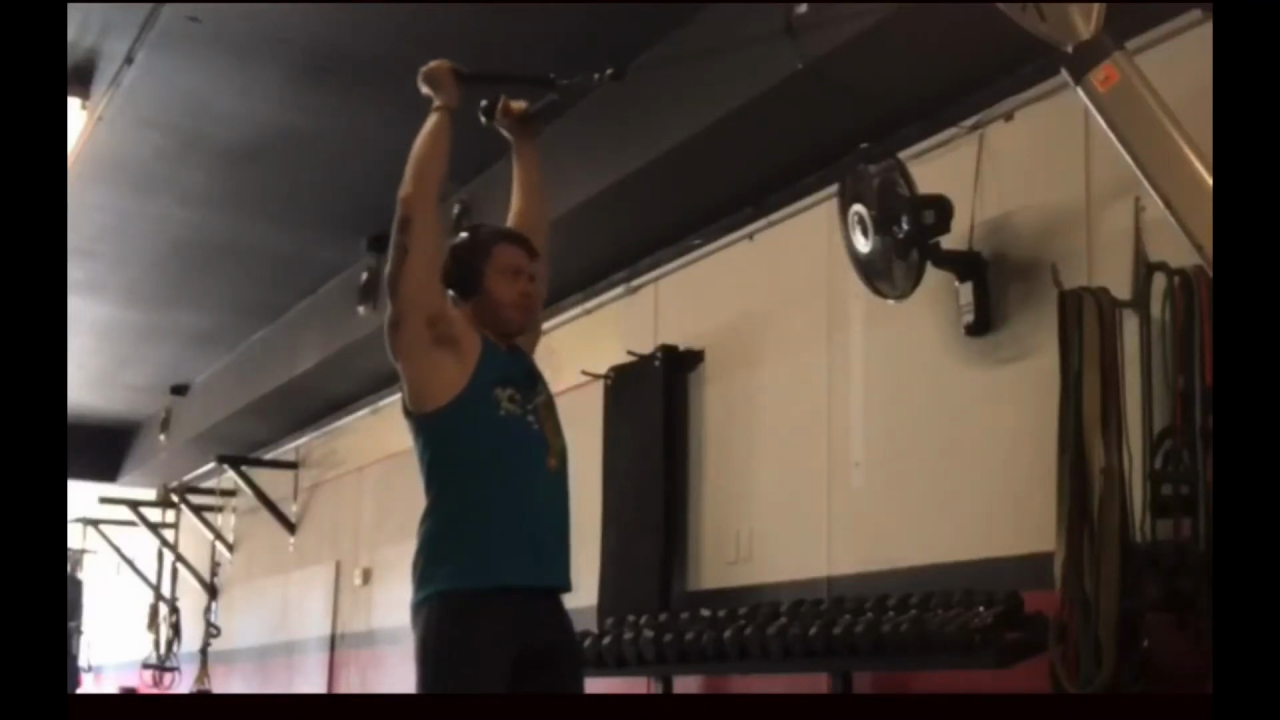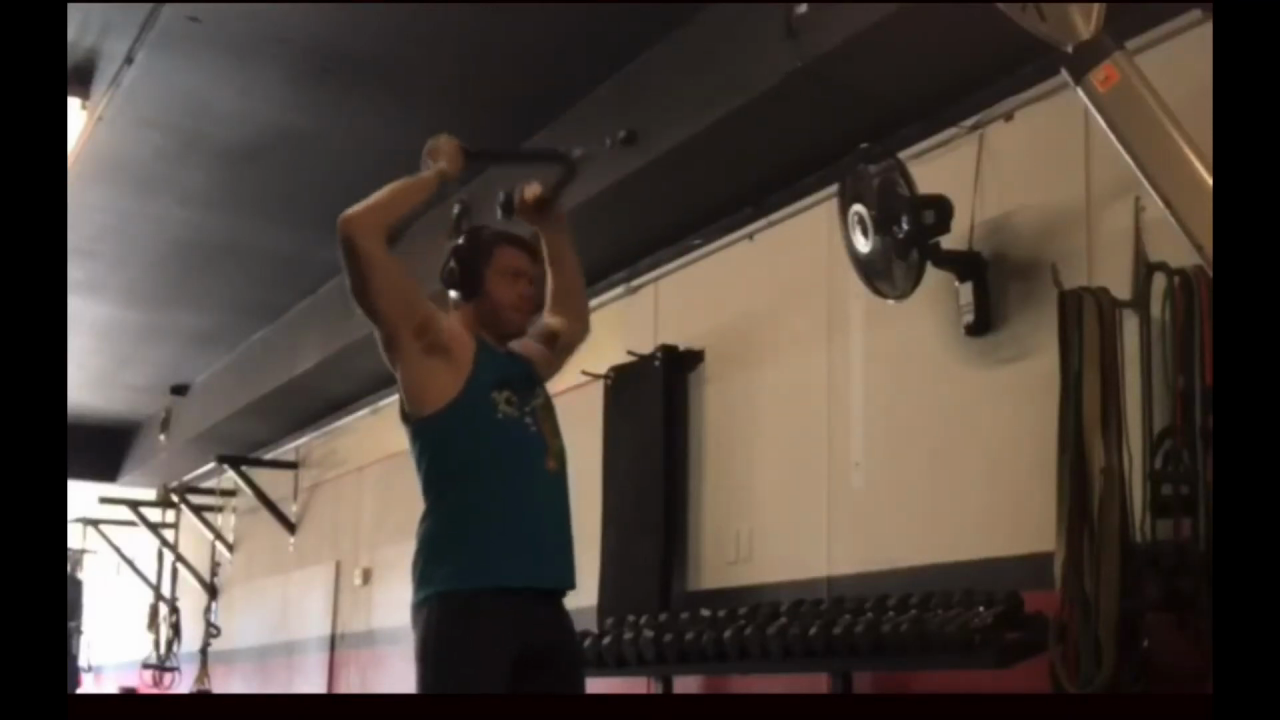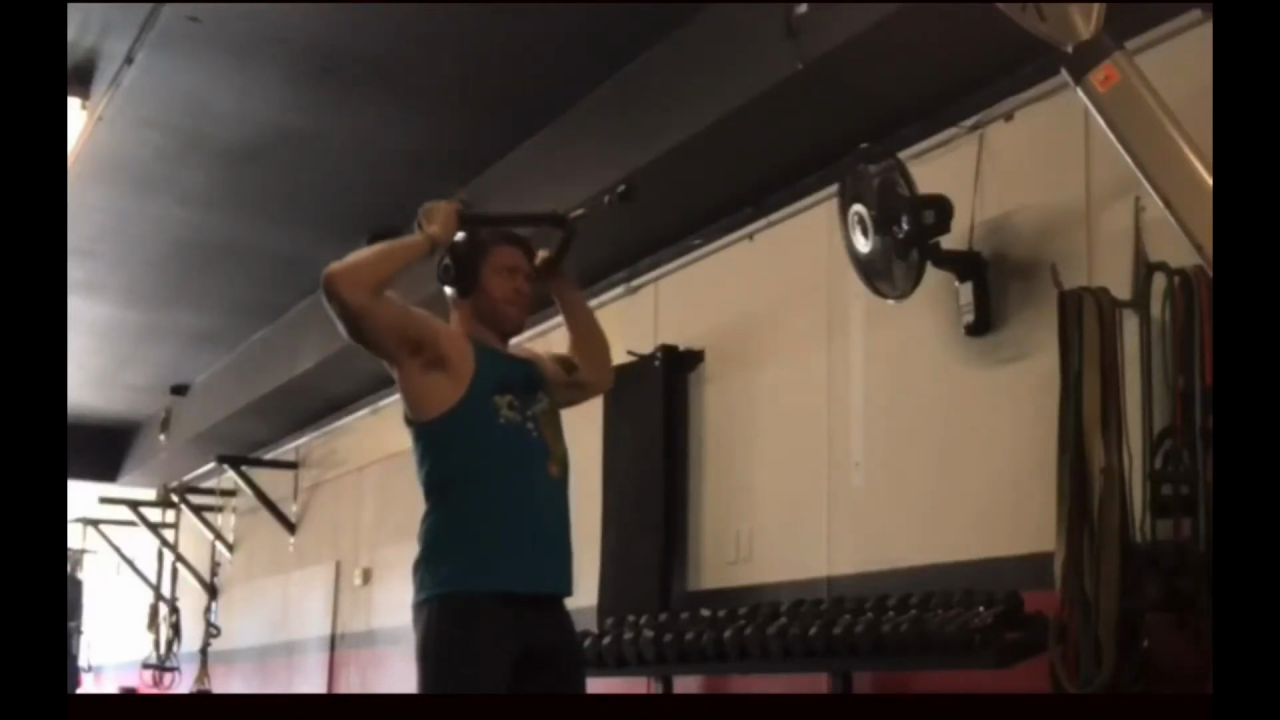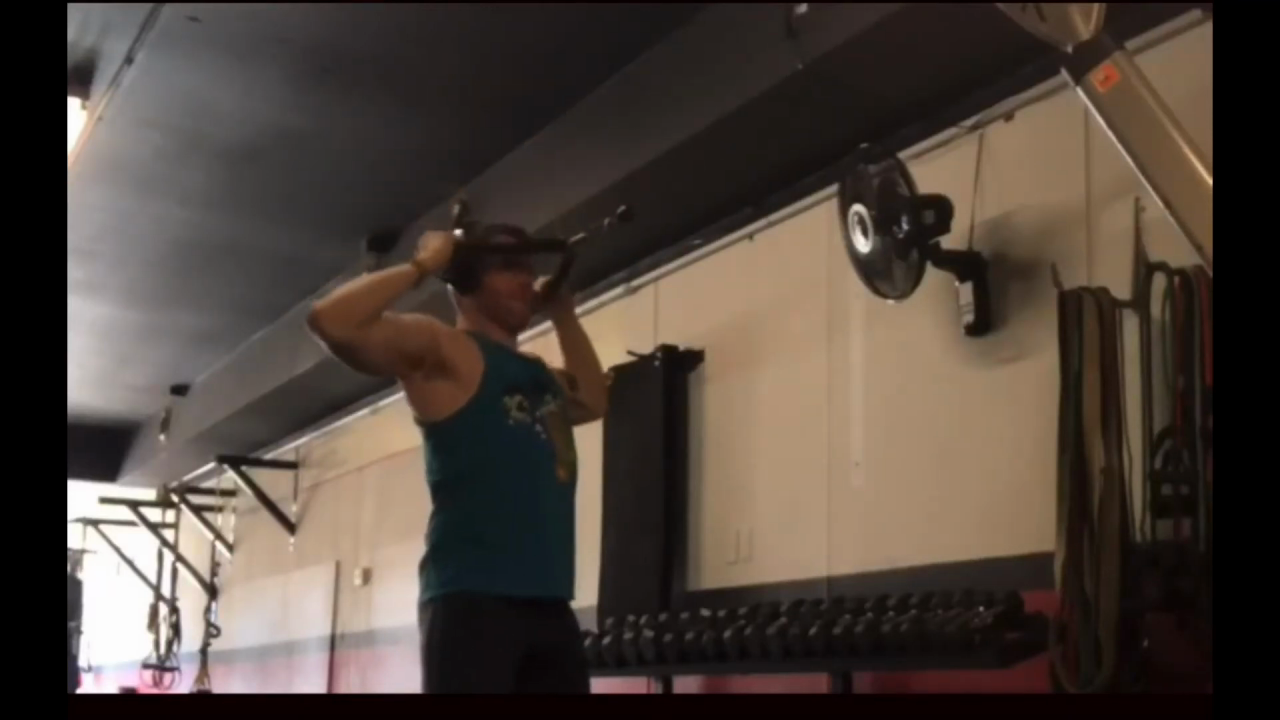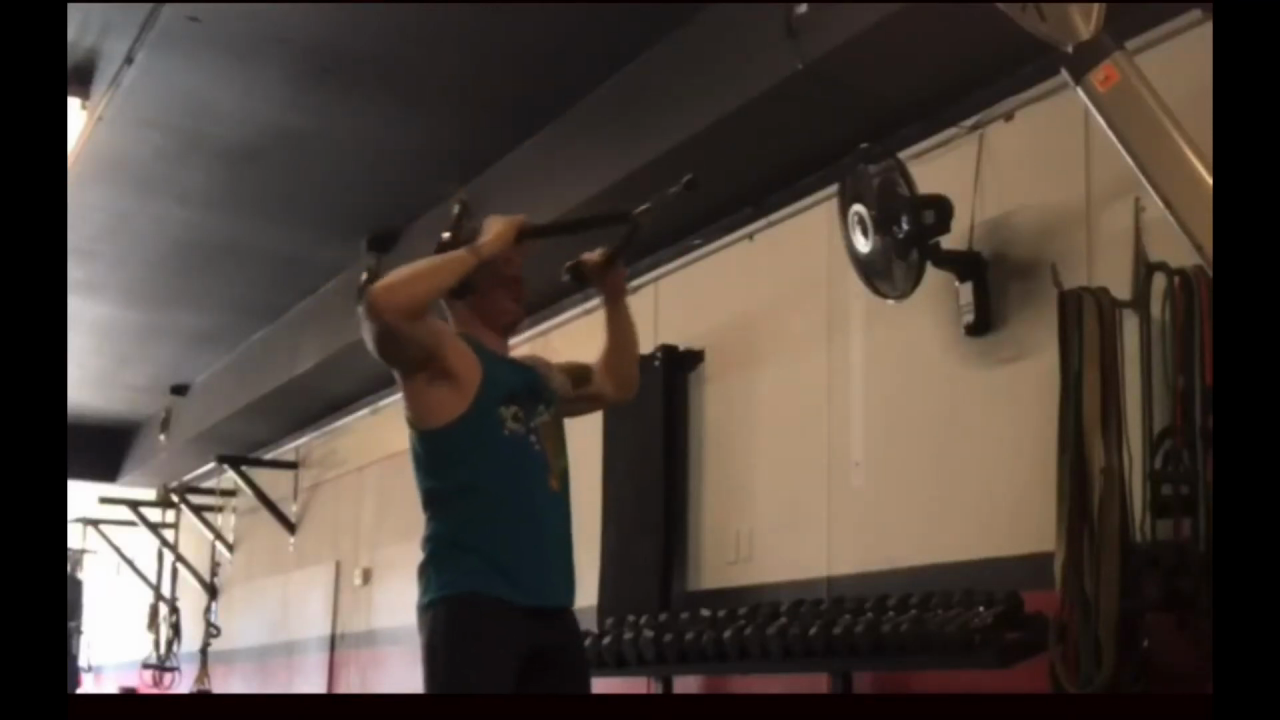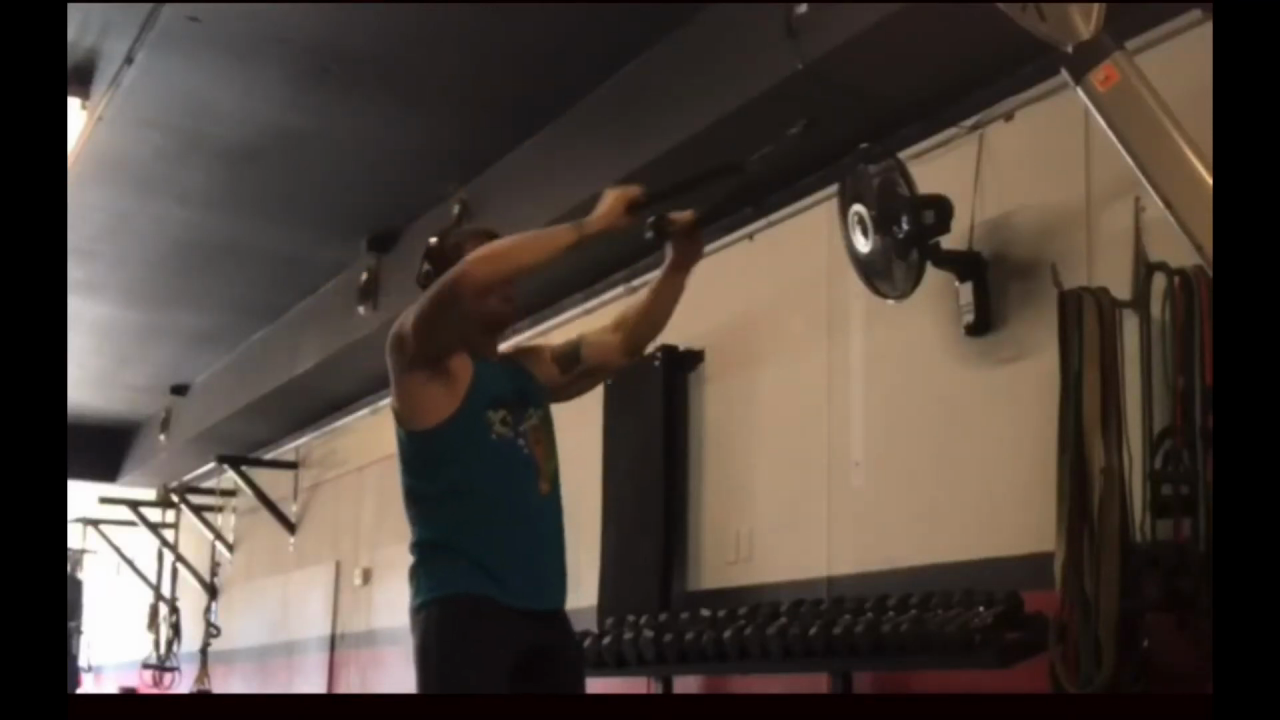
dt=0.3s
person 1, frame 1
left shoulder: (517, 353)
right shoulder: (436, 341)
left elbow: (531, 237)
right elbow: (415, 209)
left wrist: (523, 142)
right wrist: (443, 109)
left hip: (540, 602)
right hip: (465, 600)
person 1, frame 2
left shoulder: (526, 362)
right shoulder: (433, 343)
left elbow: (573, 316)
right elbow: (357, 233)
left wrist: (550, 222)
right wrist: (437, 174)
left hip: (542, 604)
right hip: (466, 600)
person 1, frame 3
left shoulder: (534, 371)
right shoulder: (434, 350)
left elbow: (598, 371)
right elbow: (344, 285)
left wrist: (561, 285)
right wrist: (432, 238)
left hip: (542, 606)
right hip: (467, 602)
person 1, frame 4
left shoulder: (538, 373)
right shoulder: (440, 348)
left elbow: (593, 399)
right elbow: (330, 320)
left wrist: (561, 313)
right wrist: (423, 264)
left hip: (548, 606)
right hip: (472, 601)
person 1, frame 5
left shoulder: (537, 374)
right shoulder: (439, 357)
left elbow: (620, 382)
right elbow: (382, 304)
left wrist: (613, 293)
right wrist: (481, 247)
left hip: (549, 609)
right hip: (472, 604)
person 1, frame 6
left shoulder: (531, 370)
right shoulder: (424, 357)
left elbow: (627, 337)
right elbow: (467, 280)
left wrist: (679, 261)
right wrist: (590, 224)
left hip: (541, 611)
right hip: (460, 607)
